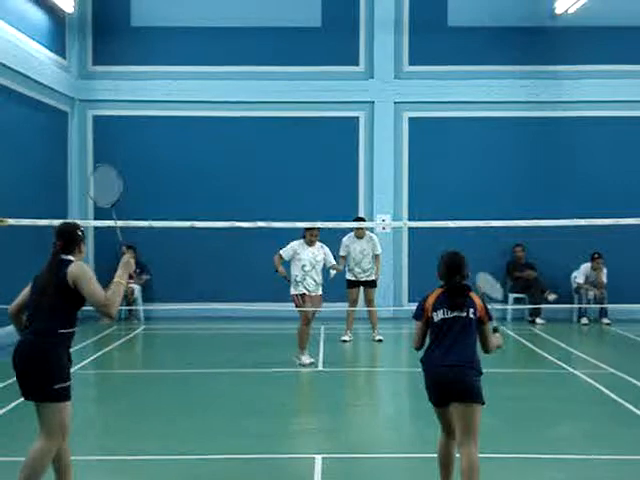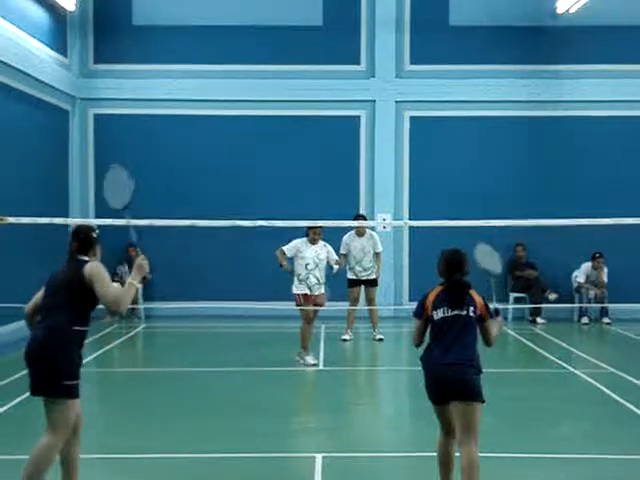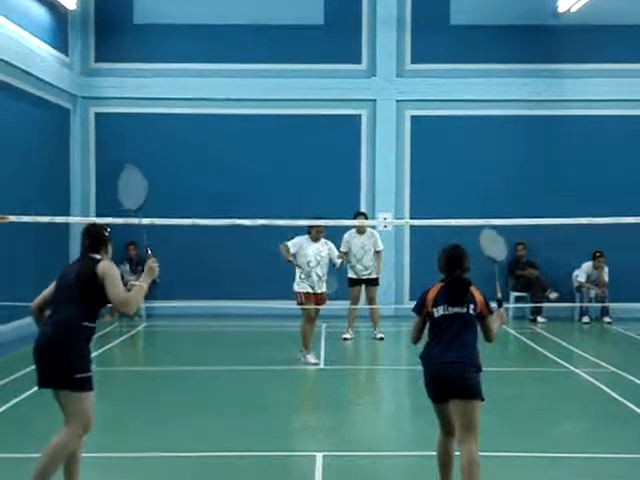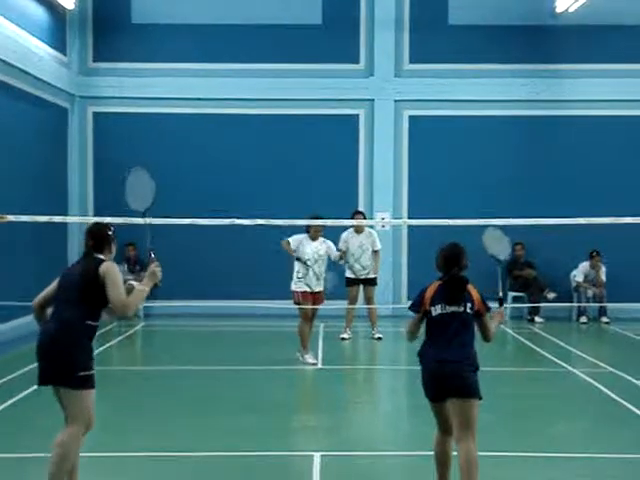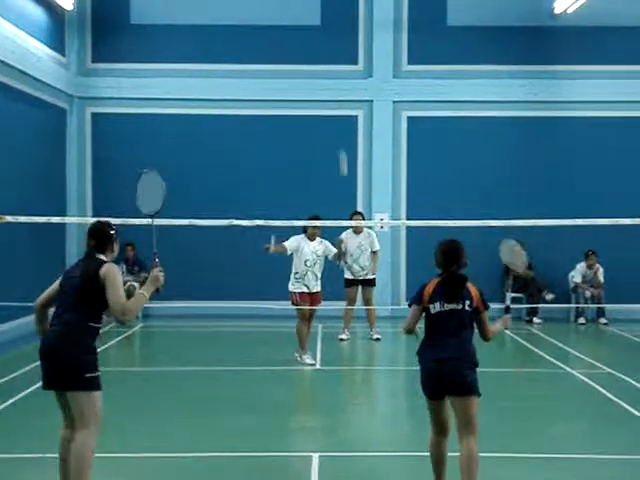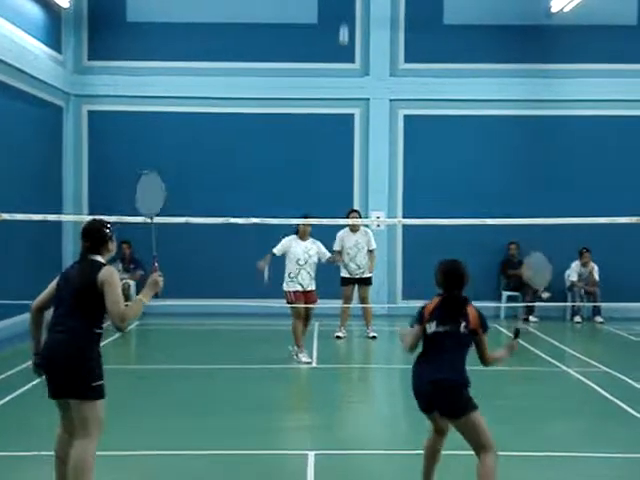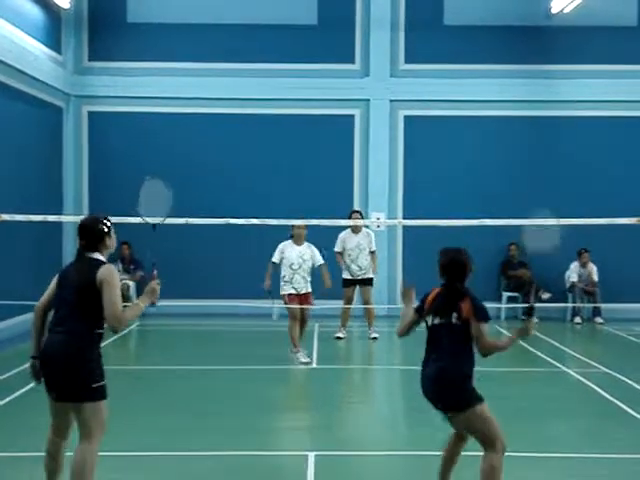
dt=0.2s
person 1, frame 1
left shoulder: (46, 272)
right shoulder: (77, 269)
left elbow: (14, 311)
right elbow: (108, 308)
right wrist: (122, 273)
left hip: (28, 352)
right hip: (48, 355)
left knee: (59, 429)
right knee: (52, 436)
person 1, frame 2
left shoulder: (61, 273)
right shoulder: (92, 268)
left elbow: (30, 312)
right elbow: (117, 305)
right wrist: (135, 276)
left hip: (41, 349)
right hip: (60, 352)
left knee: (72, 425)
right knee: (58, 433)
person 1, frame 3
left shoulder: (71, 269)
right shoulder: (105, 266)
left elbow: (37, 307)
right elbow: (126, 306)
right wrist: (146, 278)
left hip: (49, 345)
right hip: (69, 346)
left knee: (78, 422)
right knee: (78, 426)
person 1, frame 4
left shoulder: (73, 269)
right shoulder: (107, 267)
left elbow: (38, 304)
right elbow: (124, 309)
right wrist: (147, 282)
left hip: (51, 343)
right hip: (72, 345)
left knee: (78, 422)
right knee: (79, 425)
person 1, frame 5
left shoulder: (75, 269)
right shoulder: (108, 269)
left elbow: (40, 305)
right elbow: (123, 313)
left wrist: (47, 340)
right wrist: (149, 287)
left hip: (54, 346)
right hip: (75, 349)
left knee: (72, 424)
right knee: (88, 427)
person 1, frame 6
left shoulder: (70, 271)
right shoulder: (106, 273)
left elbow: (36, 308)
right elbow: (121, 321)
left wrist: (38, 350)
right wrist: (148, 291)
left hip: (54, 352)
right hip: (79, 355)
left knee: (69, 426)
right knee: (88, 434)
person 1, frame 7
left shoulder: (69, 269)
right shoulder: (106, 271)
left elbow: (40, 310)
right elbow: (116, 322)
left wrist: (37, 354)
right wrist: (145, 299)
left hip: (53, 352)
right hip: (80, 355)
left knee: (59, 428)
right knee: (92, 435)
person 2, frame 1
left shoulder: (429, 301)
right shoulder: (476, 302)
left elbow: (417, 344)
right elbow: (487, 347)
right wrist: (498, 340)
left hip: (434, 374)
right hip: (465, 374)
left knee: (448, 433)
right knee: (468, 444)
person 2, frame 2
left shoulder: (430, 298)
right shoulder: (476, 300)
left elbow: (417, 341)
right elbow: (489, 340)
right wrist: (498, 325)
left hip: (434, 373)
right hip: (465, 372)
left knee: (447, 432)
right knee: (468, 442)
person 2, frame 3
left shoulder: (430, 295)
right shoulder: (476, 296)
left elbow: (415, 338)
right elbow: (490, 336)
right wrist: (498, 319)
left hip: (434, 370)
right hip: (464, 371)
left knee: (447, 431)
right knee: (468, 441)
person 2, frame 4
left shoulder: (428, 293)
right shoulder: (473, 295)
left elbow: (411, 335)
right elbow: (488, 336)
right wrist: (497, 319)
left hip: (432, 369)
right hip: (462, 369)
left knee: (444, 430)
right knee: (466, 439)
person 2, frame 5
left shoulder: (427, 289)
right shoulder: (473, 292)
left elbow: (409, 328)
right elbow: (487, 335)
left wrist: (409, 327)
right wrist: (502, 324)
left hip: (430, 367)
right hip: (461, 367)
left knee: (439, 430)
right knee: (468, 437)
person 2, frame 6
left shoulder: (427, 309)
right shoulder: (473, 314)
left elbow: (410, 346)
right elbow: (486, 359)
left wrist: (404, 336)
right wrist: (507, 351)
left hip: (422, 385)
right hip: (452, 386)
left knee: (439, 430)
right knee: (487, 452)
person 2, frame 7
left shoulder: (431, 298)
right shoulder: (470, 303)
left elbow: (402, 331)
right elbow: (485, 349)
left wrist: (408, 304)
right wrist: (518, 335)
left hip: (431, 379)
right hip: (454, 380)
left knee: (461, 433)
right knee: (495, 446)
person 3, frame 1
left shoulder: (323, 249)
right shoulder: (295, 246)
left elbow: (332, 265)
right elbow: (278, 256)
left wrist: (338, 268)
right wrist: (279, 267)
left hip: (316, 290)
right hip: (299, 289)
left knee: (309, 321)
right knee: (306, 319)
left ankle: (303, 352)
right ankle: (302, 353)
person 3, frame 2
left shoulder: (326, 247)
right shoulder: (298, 244)
left elbow: (335, 261)
right elbow: (280, 252)
left wrist: (339, 264)
right wrist: (283, 262)
left hip: (318, 289)
right hip: (302, 288)
left knee: (311, 320)
right knee: (307, 319)
left ankle: (303, 352)
right ankle: (306, 353)
person 3, frame 3
left shoulder: (328, 245)
right shoulder: (301, 241)
left elbow: (338, 259)
right elbow: (283, 247)
left wrist: (342, 259)
right wrist: (290, 258)
left hip: (320, 287)
right hip: (304, 286)
left knee: (313, 319)
right knee: (308, 318)
left ankle: (305, 349)
right ankle: (307, 352)
person 3, frame 4
left shoulder: (326, 243)
right shoulder: (300, 239)
left elbow: (338, 257)
right elbow: (285, 242)
left wrist: (341, 256)
right wrist: (293, 253)
left hip: (318, 286)
right hip: (301, 286)
left knee: (311, 319)
right knee: (305, 318)
left ankle: (303, 350)
right ankle: (305, 352)
person 3, frame 5
left shoulder: (324, 244)
right shoulder: (297, 240)
left elbow: (337, 257)
right elbow: (283, 247)
left wrist: (340, 248)
right wrist: (273, 248)
left hip: (315, 287)
right hip: (298, 286)
left knee: (309, 319)
right knee: (303, 318)
left ankle: (301, 350)
right ankle: (303, 353)
person 3, frame 6
left shoulder: (316, 244)
right shoulder: (289, 241)
left elbow: (329, 259)
right elbow: (273, 252)
left wrist: (336, 258)
right wrist: (264, 262)
left hip: (310, 286)
right hip: (293, 286)
left knee: (307, 317)
right knee: (298, 316)
left ankle: (297, 346)
right ankle: (300, 351)
person 3, frame 7
left shoulder: (311, 249)
right shoulder: (284, 246)
left elbow: (321, 265)
right elbow: (273, 262)
left wrist: (327, 279)
right wrist: (268, 279)
left hip: (305, 288)
right hip: (289, 288)
left knee: (304, 318)
right knee: (294, 317)
left ankle: (296, 346)
right ankle: (298, 351)
person 4, frame 1
left shoulder: (372, 238)
right shoulder: (346, 240)
left elbow: (377, 256)
right elbow: (342, 257)
left wrist: (377, 271)
right wrist: (340, 267)
left hip: (369, 276)
right hip: (352, 276)
left knee: (370, 303)
right knee: (352, 303)
left ankle: (375, 332)
right ankle: (348, 332)
person 4, frame 2
left shoulder: (373, 236)
right shoulder: (347, 238)
left elbow: (377, 254)
right elbow: (343, 255)
left wrist: (378, 269)
right wrist: (341, 264)
left hip: (370, 274)
right hip: (353, 275)
left knee: (371, 302)
right knee: (353, 302)
left ankle: (376, 331)
right ankle: (349, 331)
person 4, frame 3
left shoulder: (374, 234)
right shoulder: (348, 236)
left elbow: (378, 252)
right elbow: (344, 253)
left wrist: (378, 267)
right wrist: (343, 260)
left hip: (371, 273)
right hip: (354, 274)
left knee: (372, 301)
right knee: (354, 301)
left ankle: (377, 330)
right ankle: (349, 330)
person 4, frame 4
left shoulder: (372, 234)
right shoulder: (346, 235)
left elbow: (376, 252)
right elbow: (342, 252)
left wrist: (376, 266)
right wrist: (341, 258)
left hip: (369, 273)
right hip: (352, 273)
left knee: (370, 300)
right knee: (352, 301)
left ankle: (374, 330)
right ankle: (347, 330)
person 4, frame 5
left shoulder: (370, 234)
right shoulder: (345, 236)
left elbow: (375, 253)
right elbow: (341, 253)
left wrist: (374, 266)
right wrist: (342, 261)
left hip: (368, 274)
right hip: (350, 274)
left knee: (368, 302)
right knee: (350, 302)
left ankle: (373, 331)
right ankle: (345, 331)
person 4, frame 6
left shoulder: (367, 233)
right shoulder: (341, 234)
left elbow: (371, 251)
right elbow: (337, 252)
left wrist: (371, 265)
right wrist: (340, 261)
left hip: (364, 272)
right hip: (347, 273)
left knee: (364, 300)
right knee: (346, 300)
left ankle: (369, 329)
right ankle: (342, 329)
person 4, frame 7
left shoulder: (369, 234)
right shoulder: (343, 235)
left elbow: (373, 252)
right elbow: (338, 253)
left wrist: (374, 266)
right wrist: (343, 264)
left hip: (366, 273)
right hip: (349, 274)
left knee: (367, 301)
right knee: (347, 302)
left ankle: (371, 329)
right ankle: (342, 329)
